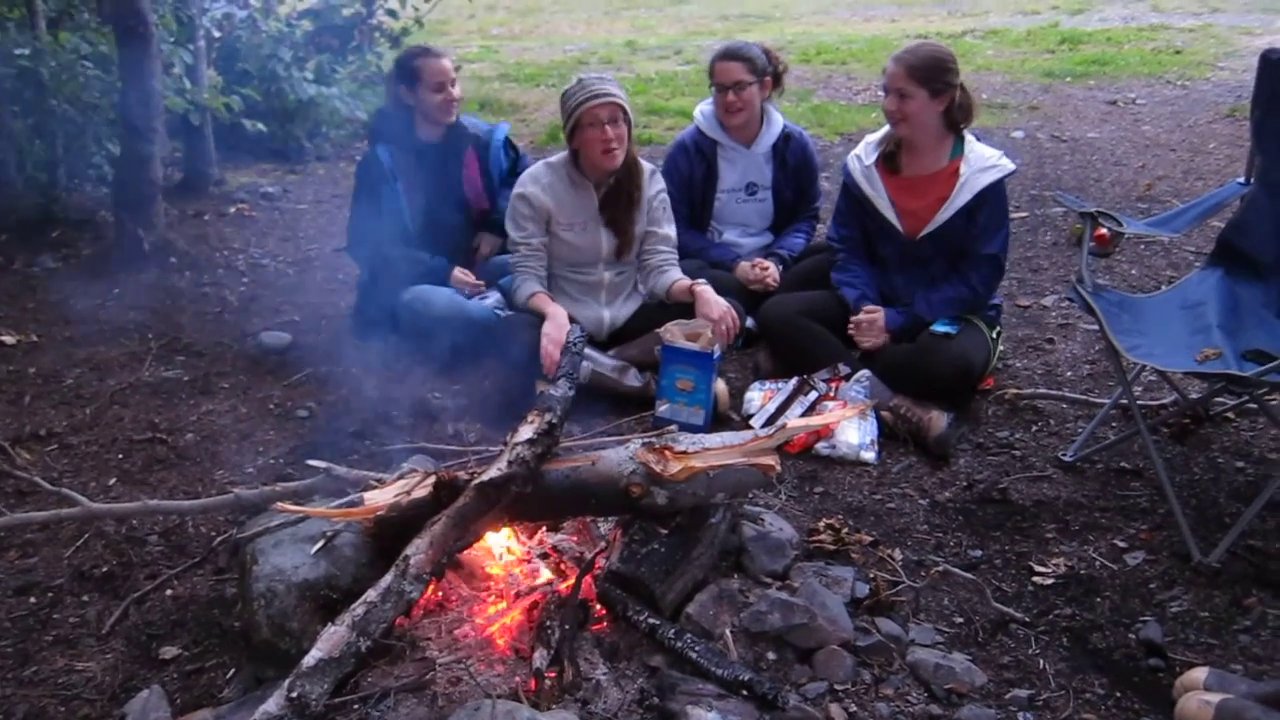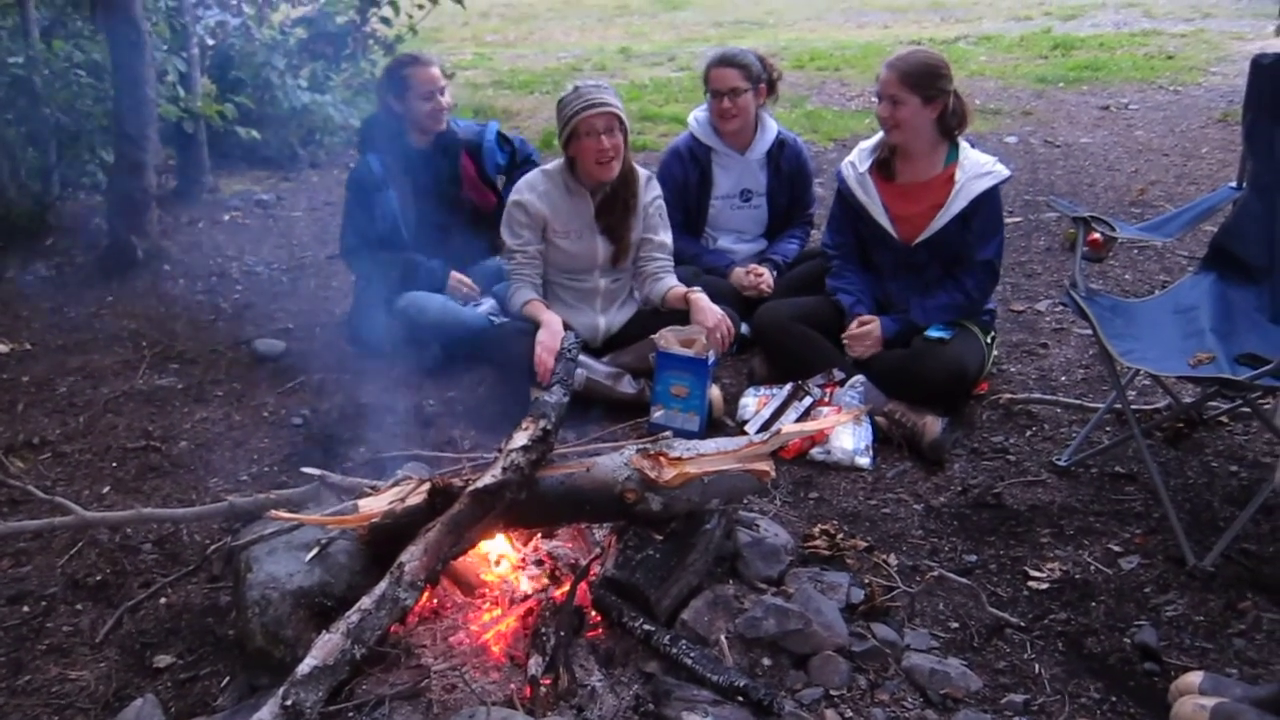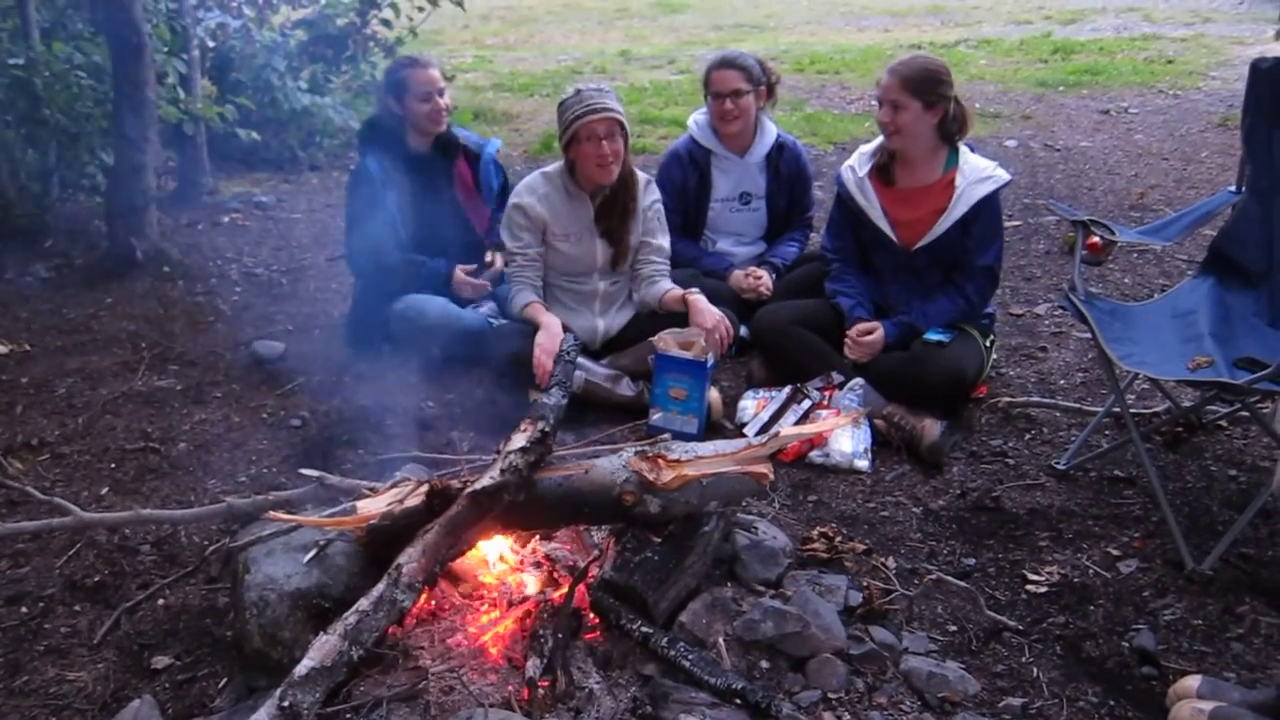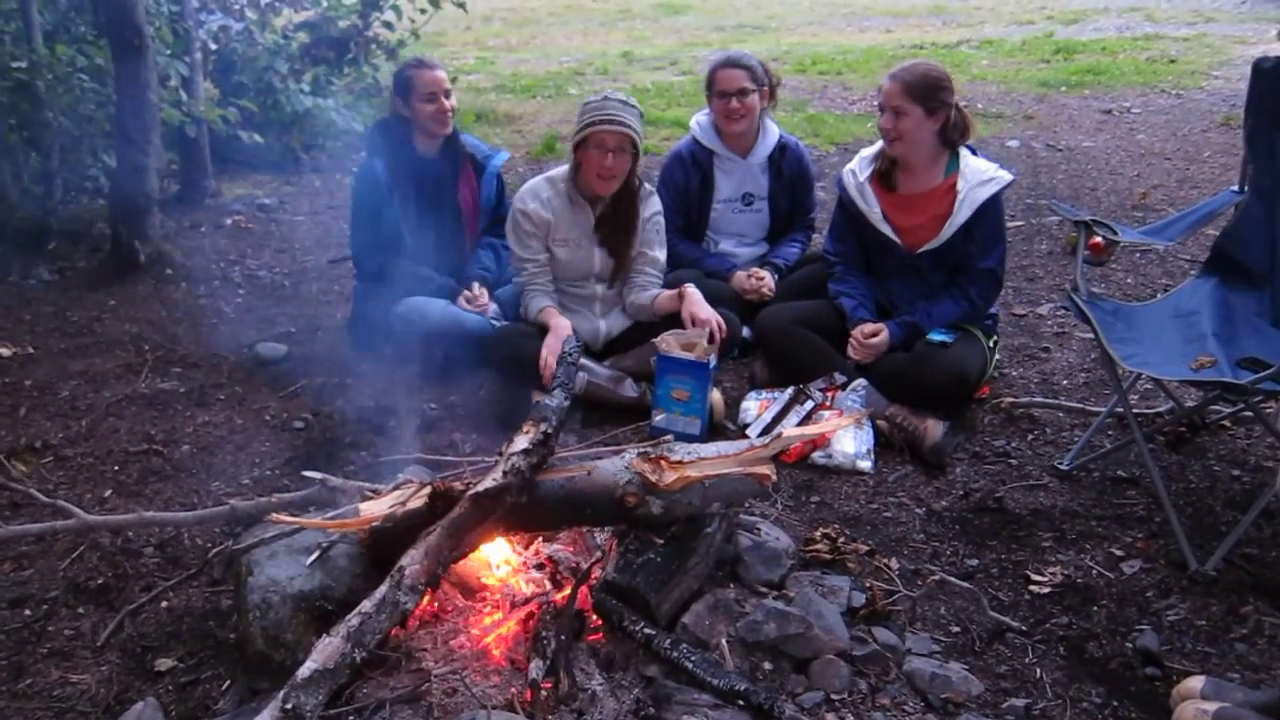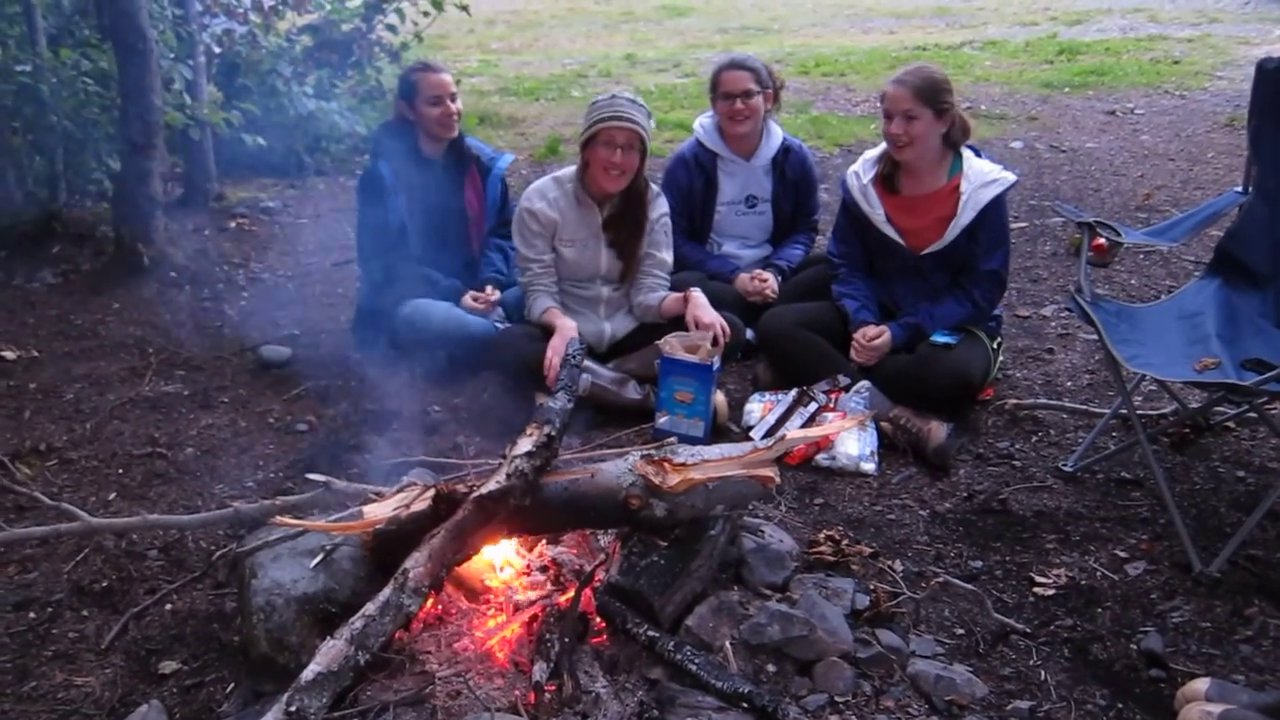
dt=0.2s
person 1, frame 1
left shoulder: (981, 175)
right shoulder: (866, 162)
left elbow: (980, 276)
right elbow: (847, 250)
left wrist: (900, 321)
right wrist: (864, 307)
left hip: (953, 313)
right hip: (879, 305)
left knee: (954, 365)
right knee: (777, 315)
left ankle: (819, 365)
right ankle: (896, 404)
person 1, frame 2
left shoulder: (975, 182)
right shoulder: (859, 169)
left elbow: (974, 282)
right elbow: (841, 257)
left wrist: (895, 328)
right wrist: (859, 315)
left hip: (947, 319)
right hip: (871, 310)
left knee: (948, 371)
right knee: (771, 321)
left ankle: (826, 374)
right ankle: (888, 409)
person 1, frame 3
left shoulder: (975, 186)
right shoulder: (859, 173)
left elbow: (974, 286)
right elbow: (841, 260)
left wrist: (896, 332)
right wrist: (858, 318)
left hip: (947, 322)
right hip: (870, 314)
left knee: (946, 374)
right knee: (769, 323)
left ankle: (824, 380)
right ankle: (887, 411)
person 1, frame 4
left shoulder: (977, 188)
right shoulder: (860, 177)
left elbow: (978, 288)
right elbow: (844, 263)
left wrist: (900, 332)
right wrist: (860, 320)
left hip: (950, 323)
right hip: (874, 314)
left knee: (949, 373)
right knee: (773, 324)
left ankle: (828, 381)
right ankle: (890, 412)
person 1, frame 5
left shoulder: (981, 189)
right shoulder: (864, 179)
left elbow: (981, 289)
right elbow: (848, 265)
left wrist: (902, 334)
right wrist: (862, 322)
left hip: (954, 324)
right hip: (877, 315)
left knee: (952, 375)
right knee: (776, 327)
left ankle: (829, 377)
right ankle: (895, 414)
person 2, frame 1
left shoulder: (647, 179)
right shoulder: (536, 186)
left elbow: (660, 267)
right elbow: (527, 275)
left wrist: (698, 289)
right wrist: (553, 312)
left hip: (629, 318)
right hip: (566, 321)
left knee: (726, 316)
right knee: (513, 333)
person 2, frame 2
left shoulder: (644, 186)
right shoulder: (532, 193)
left elbow: (655, 274)
right elbow: (522, 284)
left wrist: (694, 297)
right wrist: (548, 320)
left hip: (624, 324)
right hip: (562, 329)
left knee: (720, 323)
right knee: (508, 339)
left ankle: (584, 374)
right ankle: (637, 387)
person 2, frame 3
left shoulder: (643, 190)
right shoulder: (532, 196)
left elbow: (651, 278)
right elbow: (522, 284)
left wrist: (691, 298)
right wrist: (547, 322)
left hip: (622, 328)
right hip: (561, 332)
left knee: (719, 326)
right knee: (507, 342)
left ankle: (577, 378)
right ankle: (635, 390)
person 2, frame 4
left shoulder: (644, 200)
right shoulder: (535, 200)
left elbow: (641, 293)
right elbow: (534, 290)
left wrist: (686, 294)
right wrist: (557, 323)
left hip: (623, 331)
right hip: (563, 331)
left knee: (723, 328)
right knee: (506, 344)
left ankle: (578, 380)
right ankle: (643, 392)
person 2, frame 5
left shoulder: (652, 202)
right shoulder: (542, 200)
left elbow: (648, 295)
right elbow: (539, 291)
left wrist: (691, 298)
right wrist: (563, 324)
left hip: (628, 335)
right hip: (567, 333)
left knee: (727, 332)
right knee: (511, 344)
left ankle: (585, 381)
right ankle: (648, 395)
person 3, frame 1
left shoulder: (480, 139)
right shoulder: (381, 162)
right elbow: (365, 245)
left wrist: (497, 225)
right wrist: (439, 272)
left hip: (477, 268)
right hip: (413, 281)
right knee: (422, 306)
person 3, frame 2
left shoulder: (471, 142)
right shoulder: (373, 171)
left elbow: (526, 161)
right elbow: (358, 253)
right wrist: (435, 276)
left hip: (474, 274)
right hip: (410, 289)
right knee: (416, 312)
person 3, frame 3
left shoulder: (470, 151)
right shoulder: (372, 173)
left elbow: (508, 208)
right elbow: (364, 257)
left wrist: (500, 247)
right wrist: (440, 274)
left hip: (474, 277)
right hip: (409, 291)
right knee: (414, 315)
person 3, frame 4
left shoulder: (477, 159)
right shoulder: (377, 173)
left elbow: (499, 229)
right elbow: (371, 259)
left wrist: (481, 278)
right wrist: (445, 292)
left hip: (473, 288)
right hip: (408, 294)
right knee: (414, 317)
person 3, frame 5
left shoulder: (482, 162)
right shoulder: (382, 176)
left elbow: (504, 231)
right elbow: (378, 261)
left wrist: (493, 280)
right wrist: (451, 294)
left hip: (478, 289)
right hip: (414, 297)
right knee: (419, 320)
person 4, frame 1
left shoulder: (795, 143)
right shoulder: (688, 148)
left elbow: (806, 217)
right elbow: (677, 228)
left wrist: (777, 262)
right wrist: (733, 265)
left hip: (772, 262)
right hip: (715, 265)
right knee: (685, 275)
left ankle: (752, 315)
person 4, frame 2
left shoulder: (789, 150)
right shoulder: (682, 154)
left elbow: (800, 222)
right elbow: (671, 234)
left wrist: (771, 267)
right wrist: (727, 271)
left hip: (766, 268)
right hip: (709, 272)
right knee: (679, 281)
left ankle: (747, 321)
person 4, frame 3
left shoulder: (789, 153)
right shoulder: (681, 157)
left elbow: (799, 226)
right elbow: (669, 236)
left wrist: (770, 270)
right wrist: (726, 274)
left hip: (765, 271)
right hip: (708, 274)
right knee: (677, 284)
left ankle: (744, 324)
person 4, frame 4
left shoulder: (791, 153)
right shoulder: (684, 158)
left elbow: (801, 227)
right elbow: (670, 237)
left wrist: (773, 270)
right wrist: (729, 274)
left hip: (768, 272)
right hip: (711, 274)
right knee: (678, 284)
left ankle: (747, 325)
person 4, frame 5
left shoulder: (794, 156)
right shoulder: (688, 160)
left elbow: (804, 229)
right elbow: (675, 239)
left wrist: (776, 272)
right wrist: (733, 276)
left hip: (772, 274)
right hip: (715, 277)
right knee: (682, 286)
left ankle: (749, 327)
